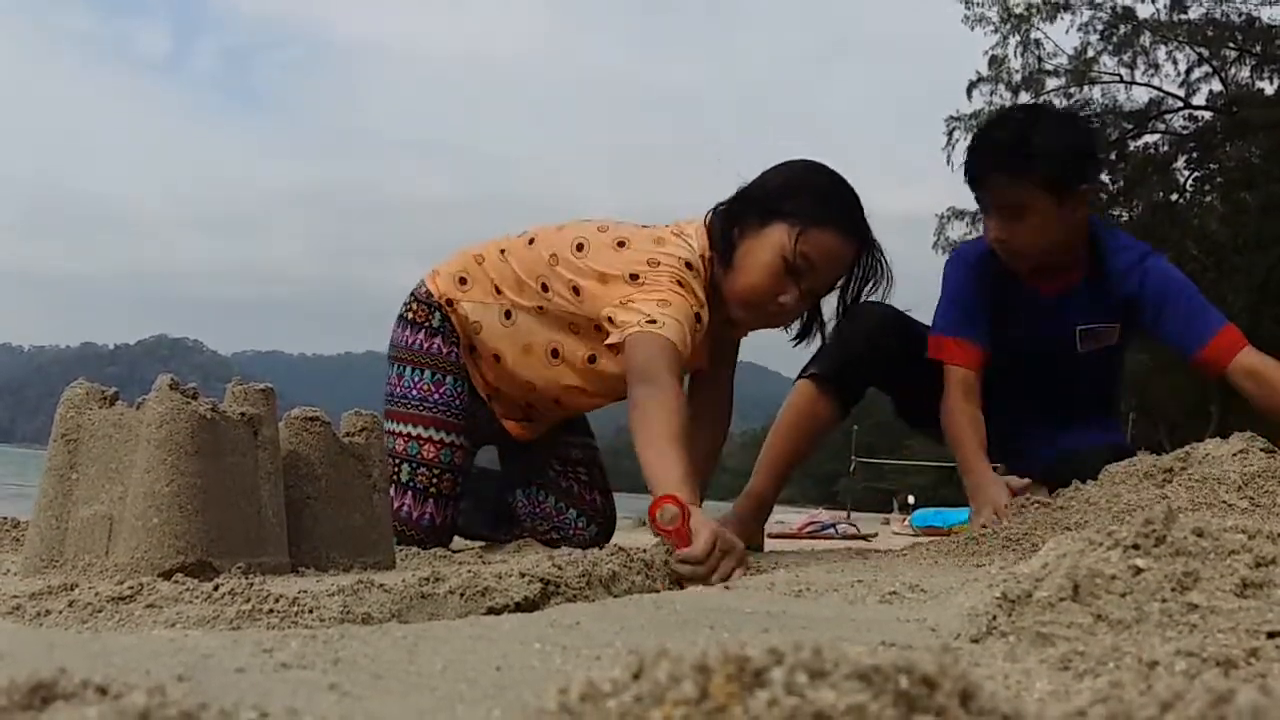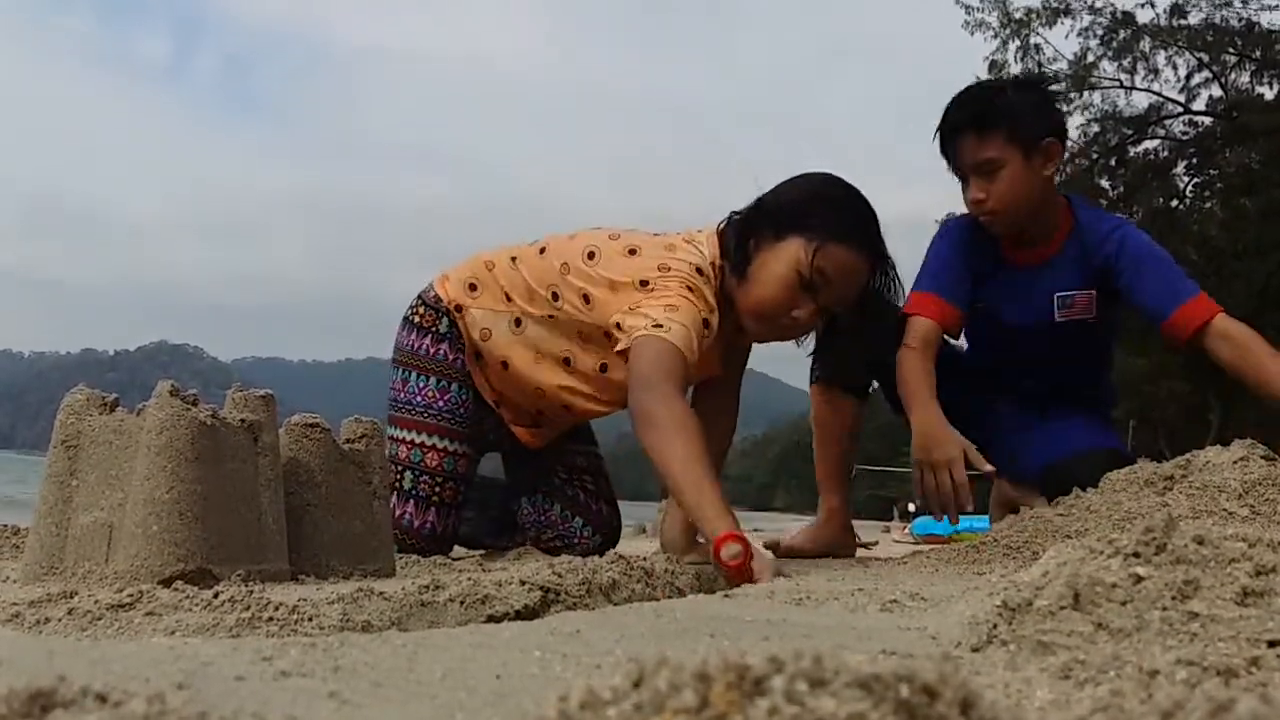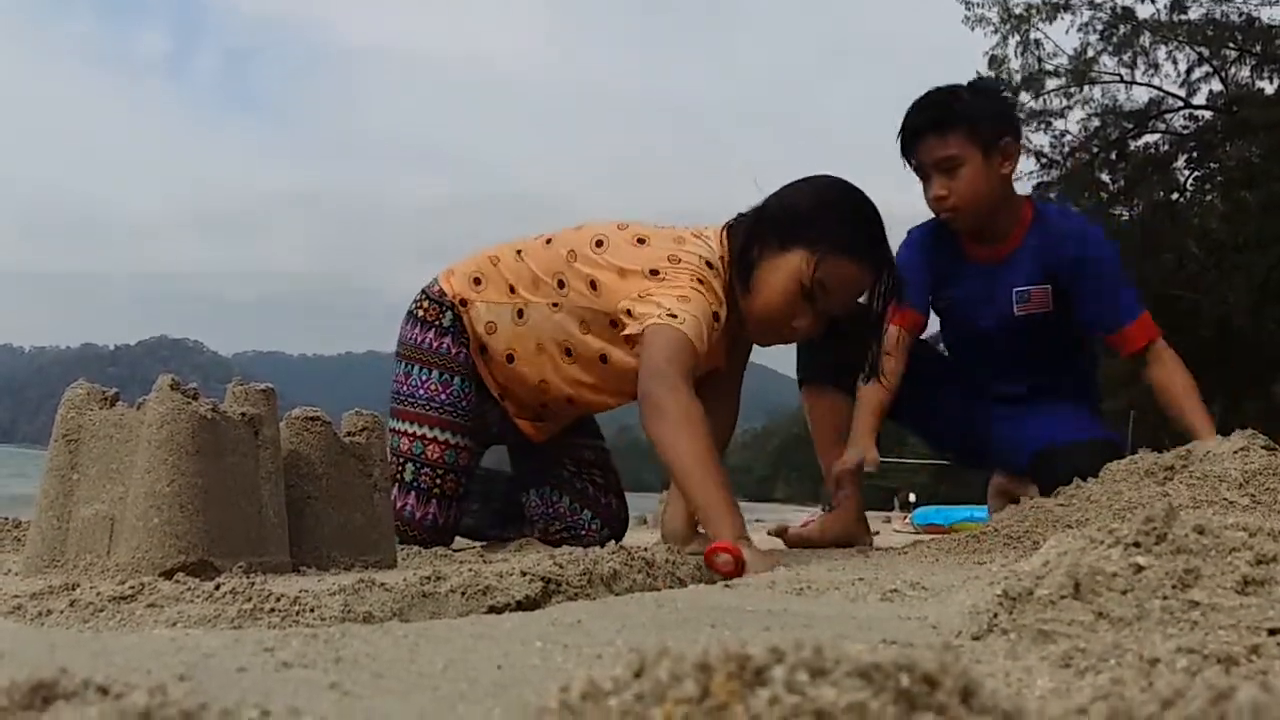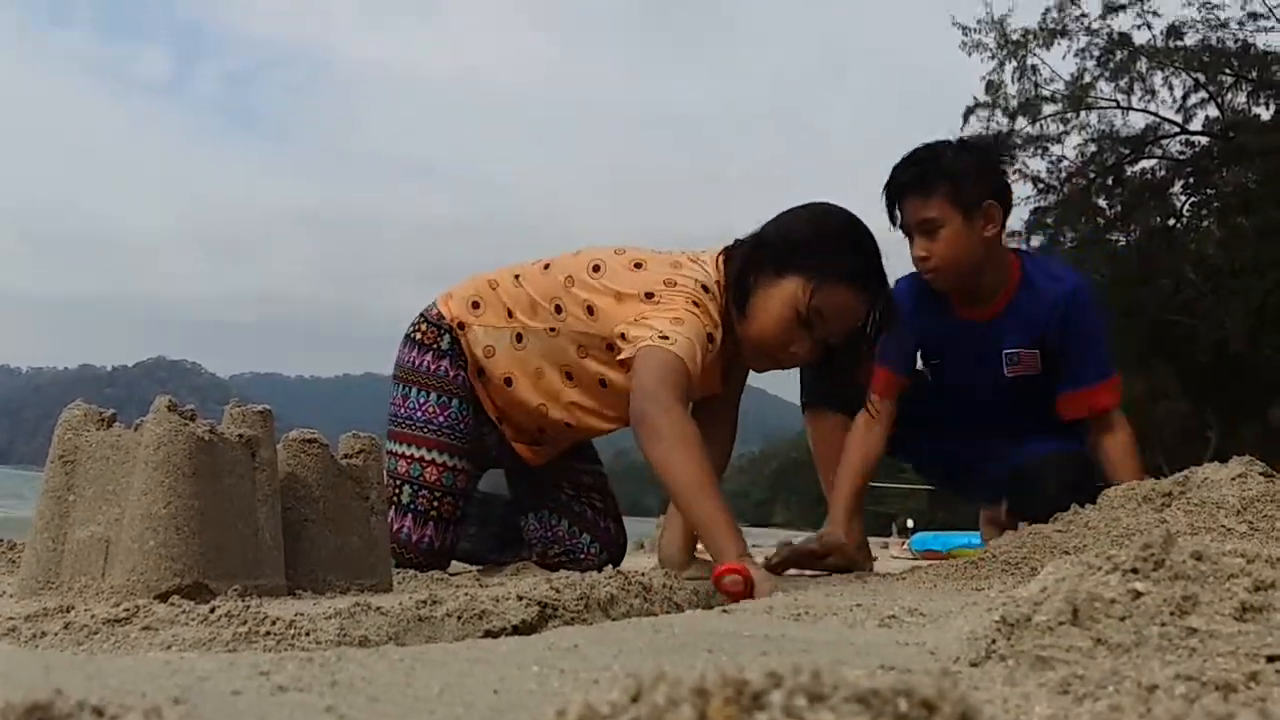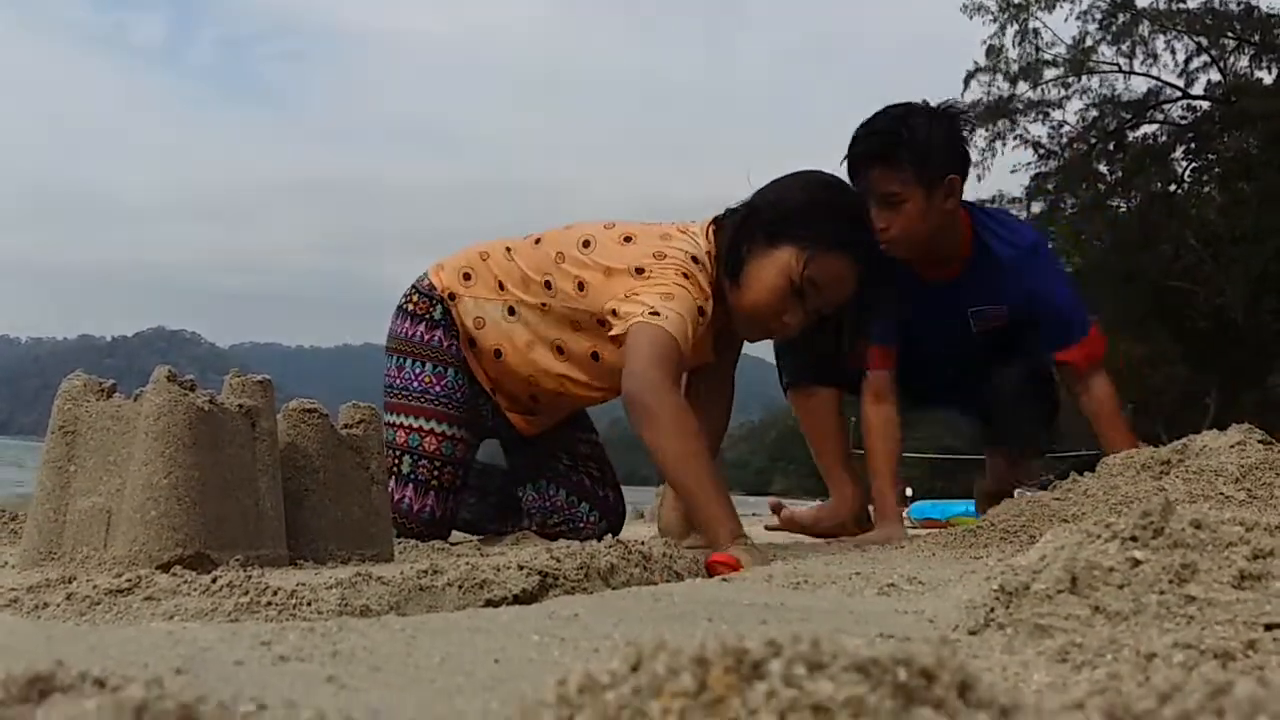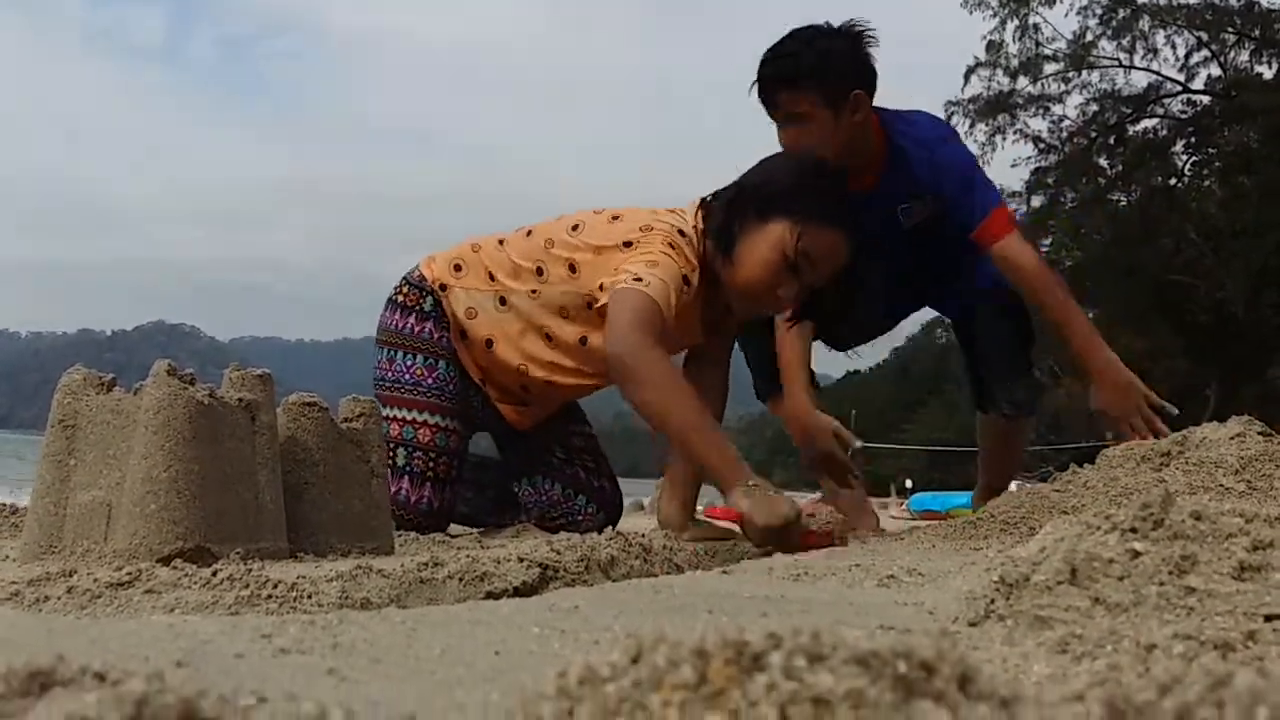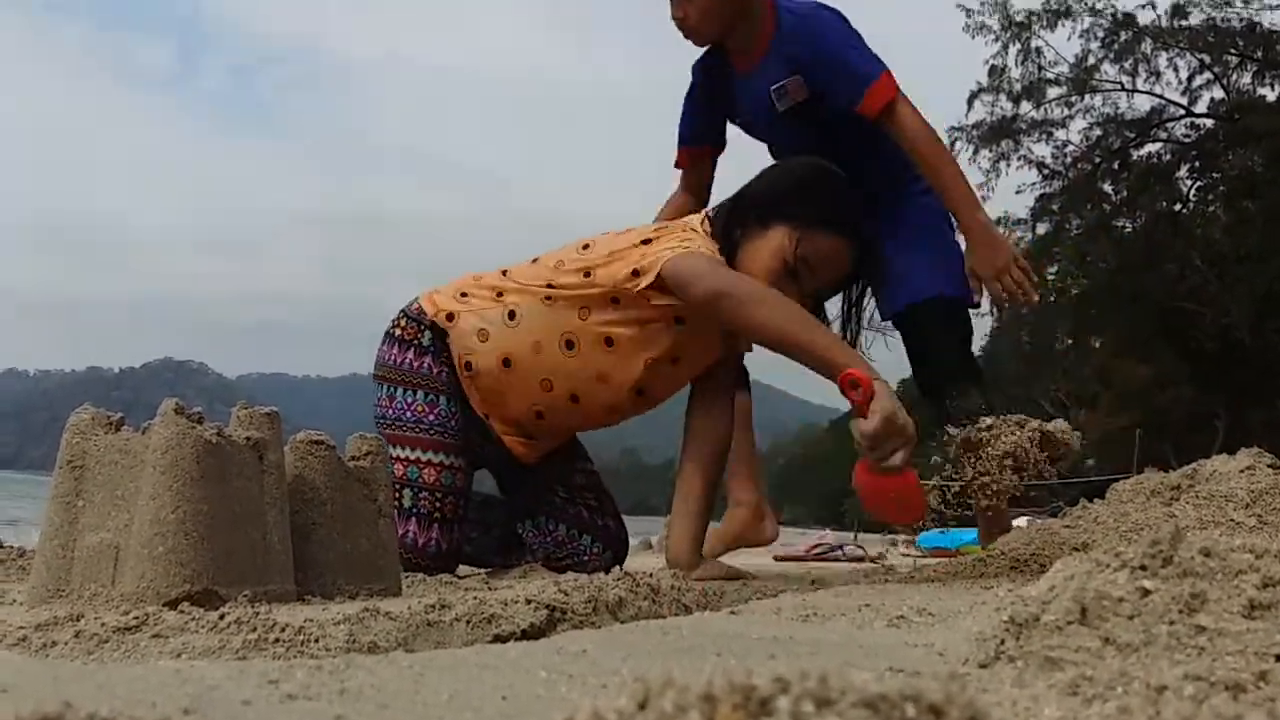
dt=0.2s
person 1, frame 1
left shoulder: (725, 292)
right shoulder: (669, 281)
left elbow: (708, 412)
right elbow: (653, 388)
left wrist: (687, 519)
right wrist: (690, 515)
right hip: (450, 325)
left knee: (582, 532)
right knee: (414, 528)
left ankle: (465, 491)
person 1, frame 2
left shoulder: (733, 299)
right shoulder: (681, 288)
left elbow: (714, 415)
right elbow: (655, 402)
right wrist: (733, 541)
right hip: (455, 332)
left knee: (587, 540)
right knee: (415, 536)
person 1, frame 3
left shoulder: (736, 296)
right shoulder: (689, 282)
left elbow: (716, 409)
right elbow: (663, 391)
left wrist: (681, 530)
right wrist: (735, 543)
right hip: (459, 327)
left knee: (593, 531)
right knee: (415, 525)
left ankle: (467, 499)
person 1, frame 4
left shoulder: (731, 321)
right shoulder: (686, 304)
left elbow: (713, 436)
right elbow: (656, 408)
right wrist: (737, 563)
right hip: (457, 350)
left knee: (592, 554)
right knee: (413, 549)
left ankle: (463, 522)
person 1, frame 5
left shoulder: (725, 291)
right shoulder: (678, 277)
left elbow: (708, 404)
right elbow: (647, 391)
right wrist: (733, 540)
right hip: (450, 322)
left knee: (591, 523)
right knee: (413, 518)
left ankle: (468, 496)
person 1, frame 6
left shoulder: (715, 287)
right shoulder: (668, 250)
left elbow: (704, 387)
right elbow: (631, 352)
right wrist: (740, 483)
right hip: (438, 323)
left knee: (591, 514)
right knee: (412, 513)
left ankle: (457, 483)
person 1, frame 7
left shoulder: (724, 327)
right shoulder: (690, 247)
left elbow: (712, 428)
right elbow: (716, 289)
left wrist: (686, 556)
right wrist: (866, 384)
left knee: (594, 554)
right knee: (420, 551)
left ankle: (457, 517)
person 2, frame 1
left shoulder: (1132, 271)
right shoulder: (972, 268)
right elbow: (960, 393)
right wrist: (981, 481)
left hip: (1073, 434)
right hip: (990, 411)
right knee: (871, 328)
left ankle: (1040, 499)
right ankle: (750, 510)
person 2, frame 2
left shoulder: (1110, 243)
right shoulder: (961, 240)
left elbow: (1217, 332)
right elbow: (921, 343)
right wrist: (929, 427)
left hip: (1062, 426)
right hip: (977, 407)
left knee: (1104, 486)
left ankle: (1023, 498)
person 2, frame 3
left shoulder: (1071, 240)
right shoulder: (925, 248)
left elbow: (1151, 354)
right elbow: (893, 351)
right wrist: (860, 439)
left hip: (1051, 418)
right hip: (967, 409)
left knee: (1093, 477)
right knee: (836, 332)
left ankle: (1021, 492)
right ankle: (846, 512)
person 2, frame 4
left shoulder: (1058, 294)
right shoulder: (911, 300)
left elbow: (1105, 422)
right elbow: (877, 410)
right wrist: (838, 524)
left hip: (1033, 453)
right hip: (948, 444)
left knee: (1058, 488)
right knee: (829, 356)
left ankle: (1007, 524)
right ankle: (847, 539)
person 2, frame 5
left shoulder: (1018, 251)
left elbow: (1087, 379)
right elbow: (879, 393)
right wrist: (887, 518)
left hip: (996, 363)
right hip: (919, 366)
left knee: (1017, 388)
right knee: (800, 327)
left ankle: (995, 506)
right ankle: (848, 500)
person 2, frame 6
left shoulder: (927, 150)
left elbow: (1014, 255)
left wrist: (1106, 370)
right wrist: (796, 402)
left hip: (960, 263)
right hip: (872, 276)
left knee: (1002, 344)
right knee: (758, 323)
left ankle: (988, 503)
right ankle: (844, 494)
person 2, frame 7
right shoulder: (711, 77)
left elbow: (901, 120)
right elbow: (690, 194)
left wrist: (976, 225)
left hip: (895, 208)
left knee: (941, 343)
right ankle: (746, 511)
